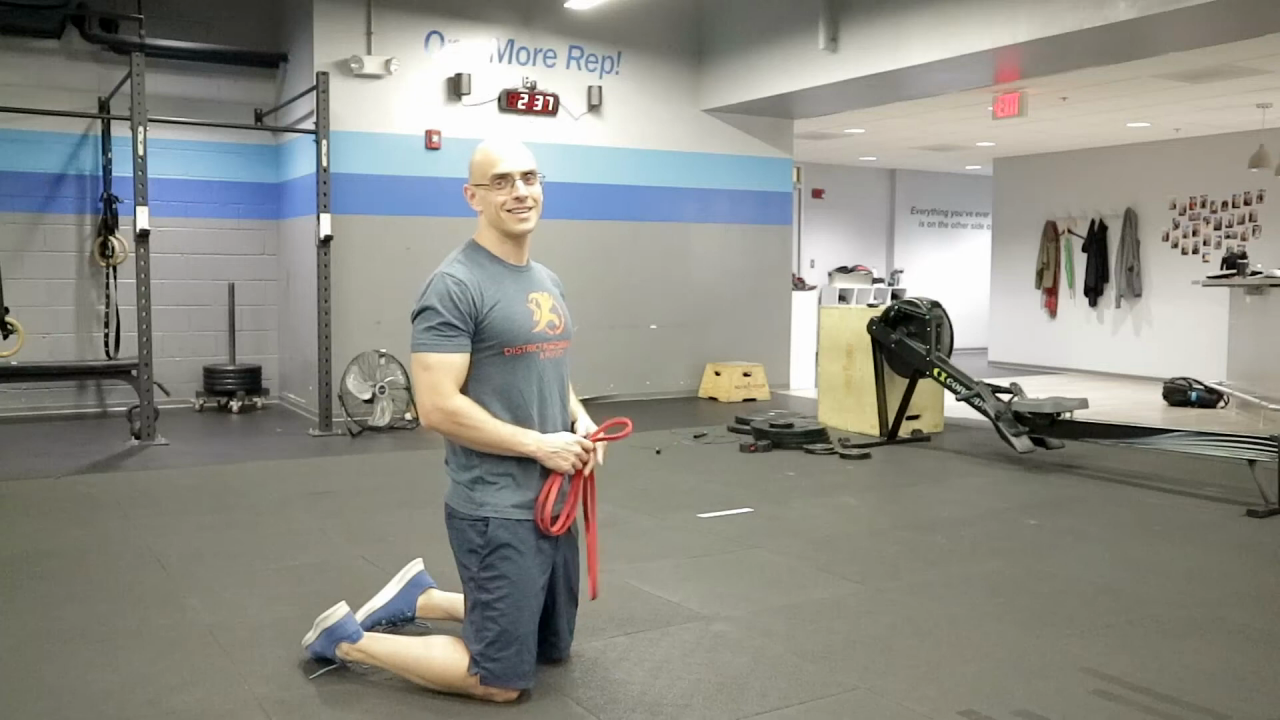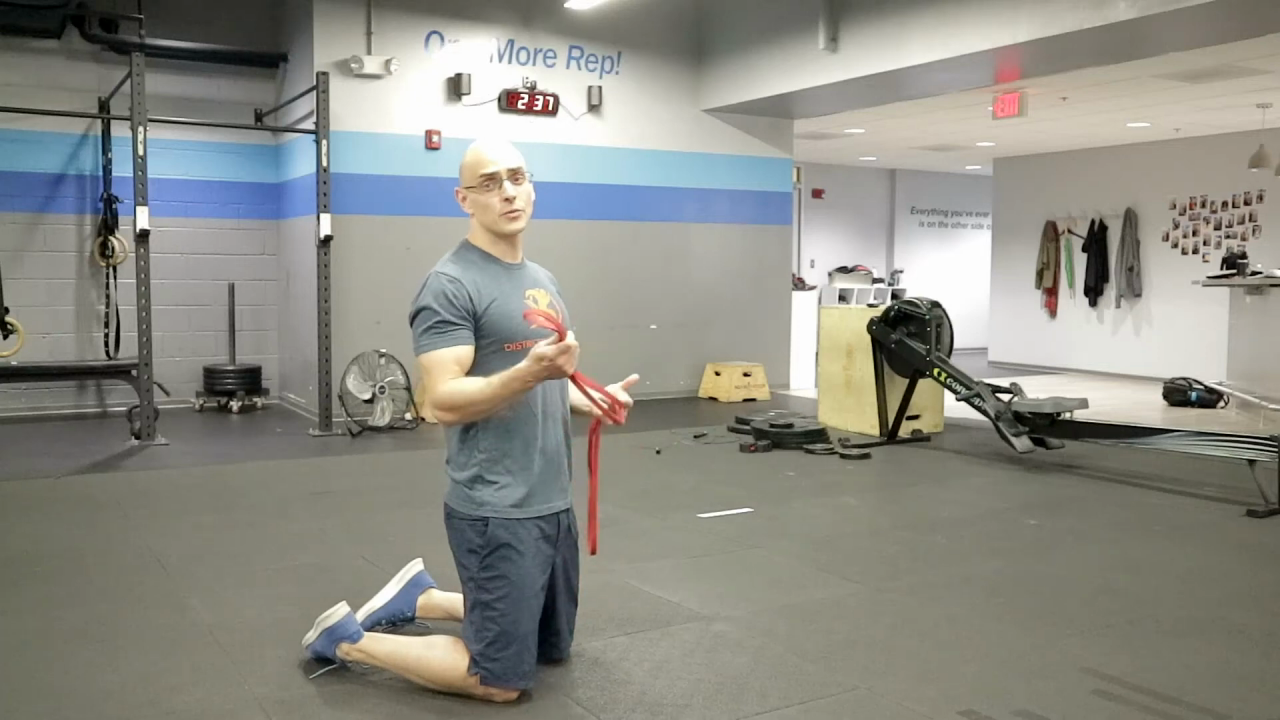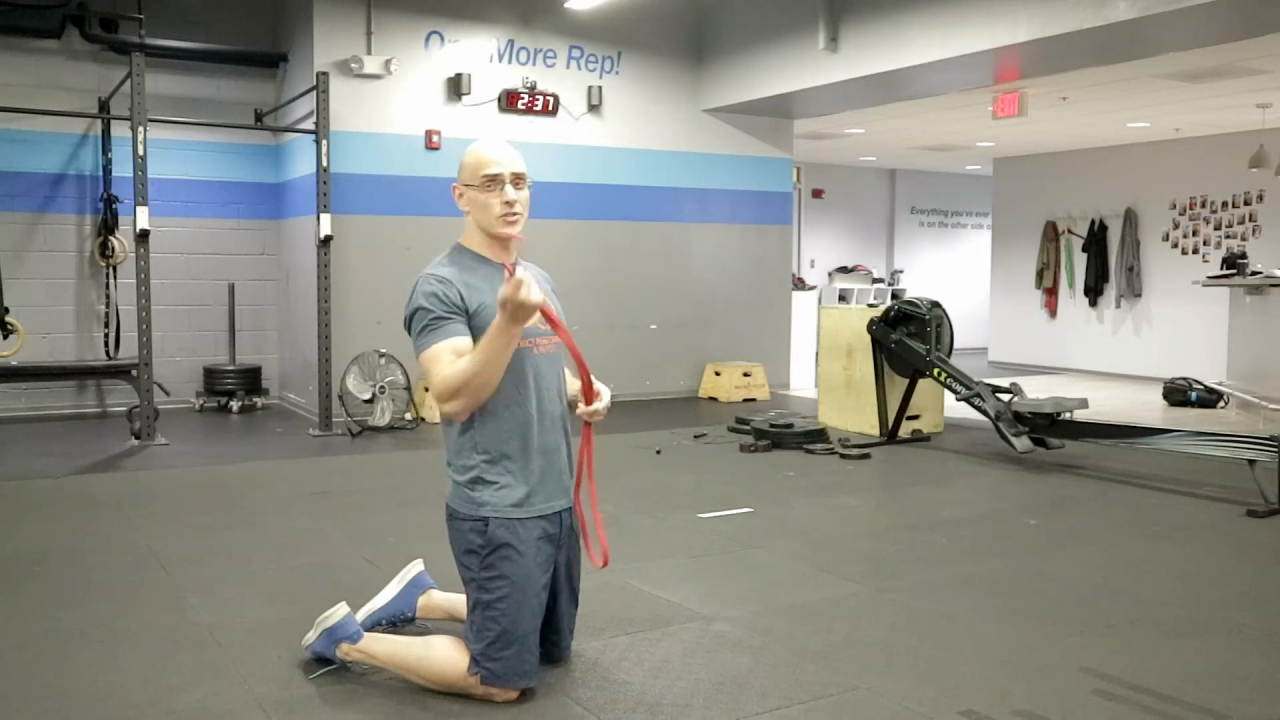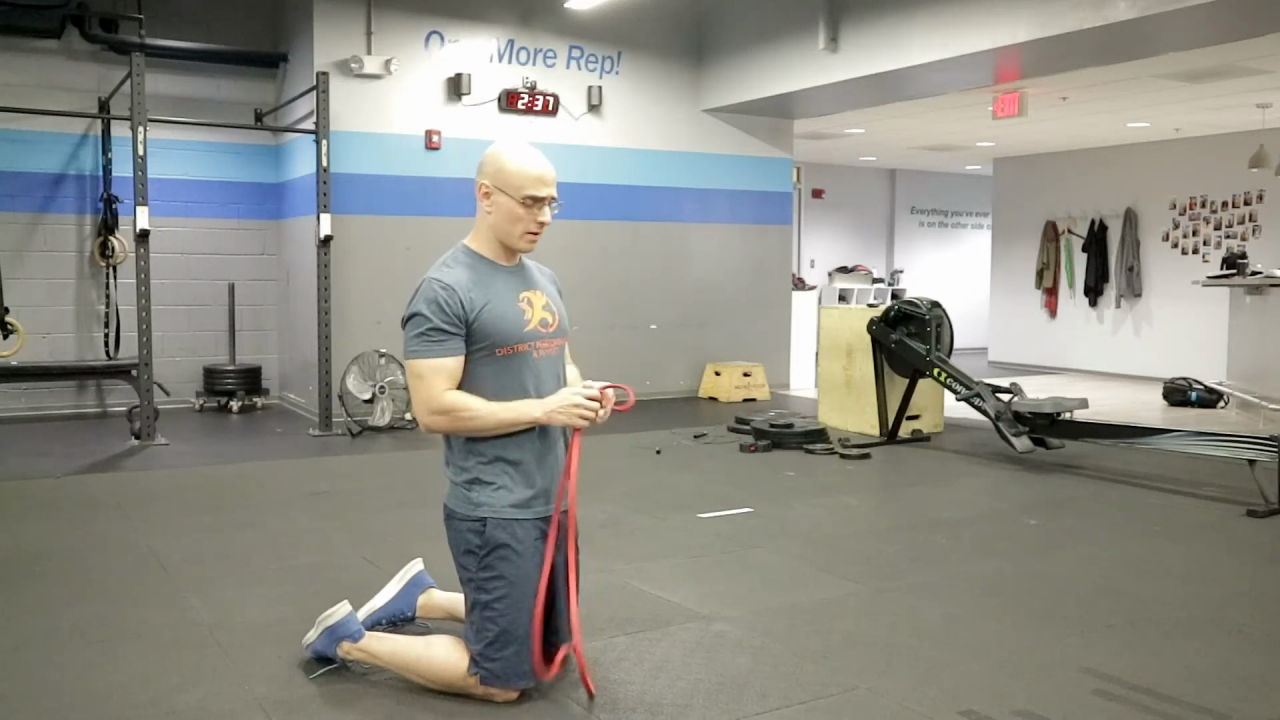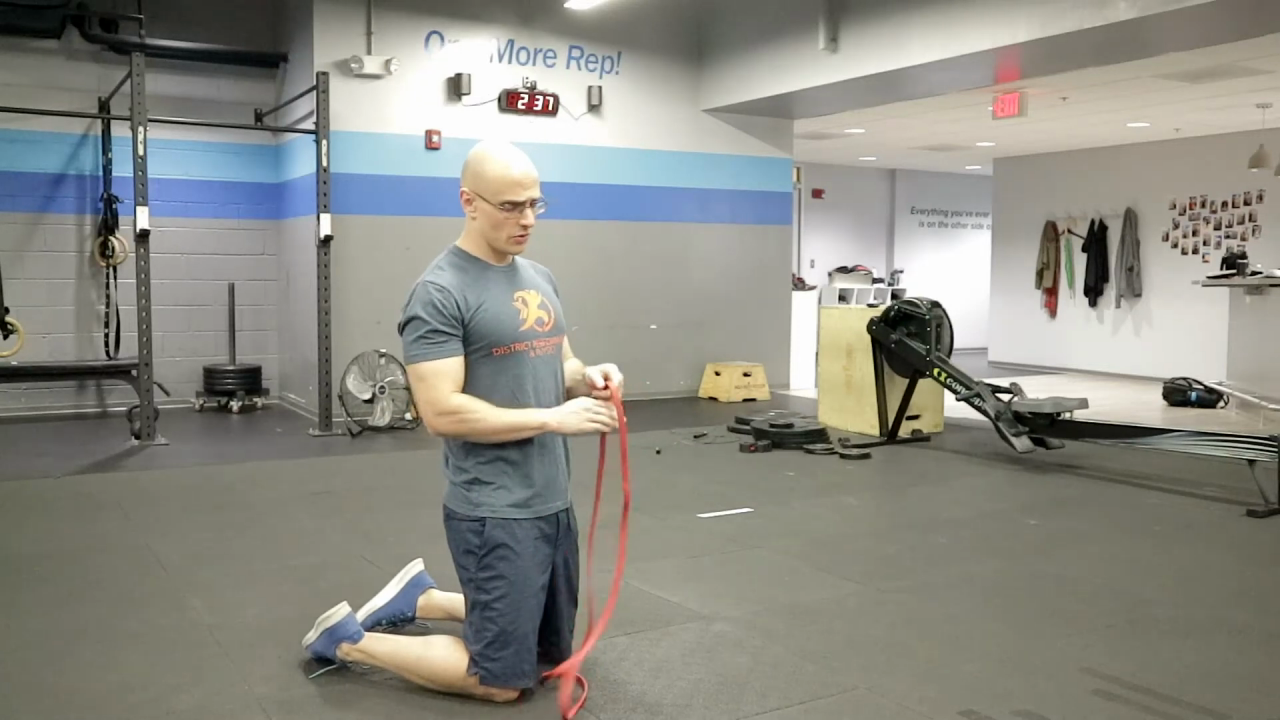
dt=0.7s
person 1, frame 1
left shoulder: (547, 281)
right shoulder: (455, 286)
right elbow: (438, 407)
left wrist: (579, 419)
right wrist: (537, 444)
left hip: (551, 502)
right hip: (496, 511)
left knee: (551, 648)
right knee: (502, 679)
left ankle: (421, 598)
right ankle: (348, 640)
person 1, frame 2
left shoulder: (542, 279)
right shoulder: (450, 284)
right elbow: (444, 399)
left wrist: (591, 398)
right wrist: (530, 373)
left hip: (552, 500)
right hip: (495, 509)
left knee: (551, 647)
right knee: (503, 679)
left ankle: (422, 597)
right ankle: (349, 640)
person 1, frame 3
left shoulder: (537, 278)
right shoulder: (443, 285)
right elbow: (452, 398)
left wrist: (581, 391)
right wrist: (508, 319)
left hip: (555, 500)
right hip: (496, 509)
left knee: (551, 648)
right knee: (503, 678)
left ankle: (423, 598)
right ankle: (350, 640)
person 1, frame 4
left shoulder: (544, 279)
right shoulder: (446, 290)
right elbow: (435, 410)
left wrist: (582, 393)
right wrist: (542, 409)
left hip: (550, 501)
right hip: (494, 510)
left knee: (549, 649)
right knee: (503, 678)
left ankle: (422, 597)
right ankle: (352, 639)
person 1, frame 5
left shoulder: (539, 277)
right shoulder: (440, 292)
right elbow: (442, 413)
left wrist: (587, 376)
right wrist: (552, 418)
left hip: (552, 501)
right hip: (494, 511)
left knee: (552, 650)
right knee: (502, 678)
left ankle: (421, 597)
right ankle: (350, 640)
